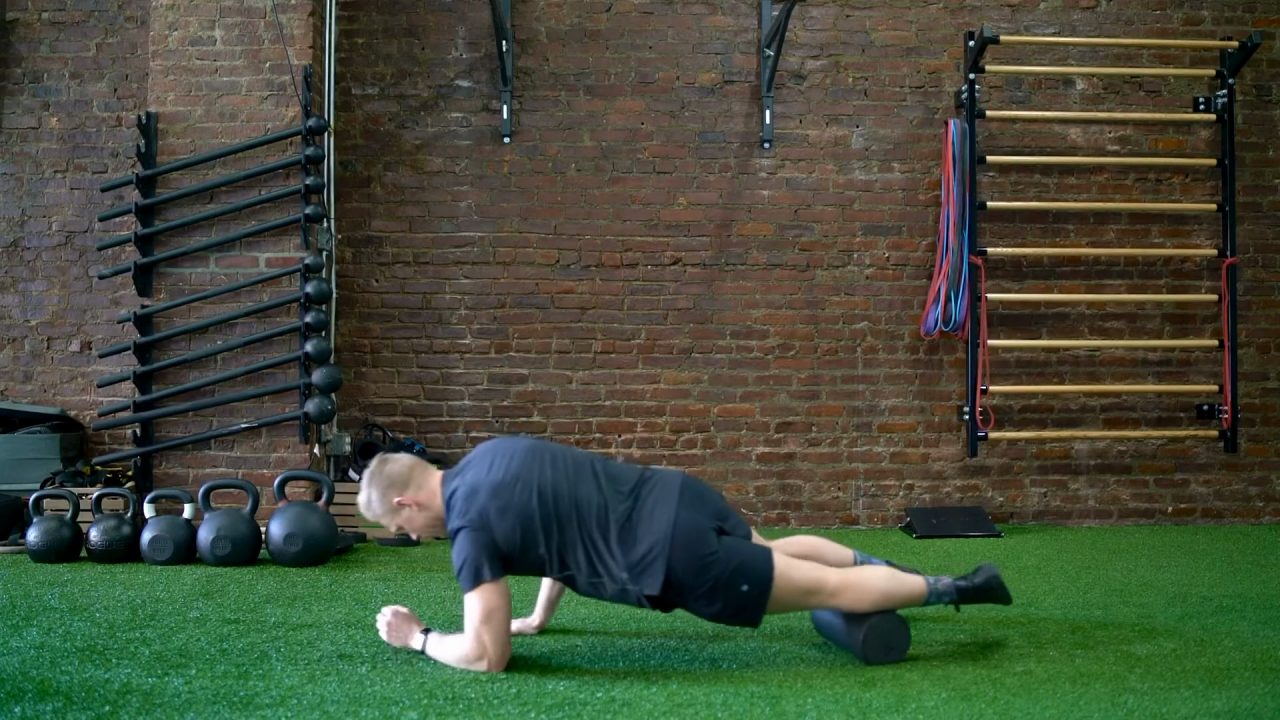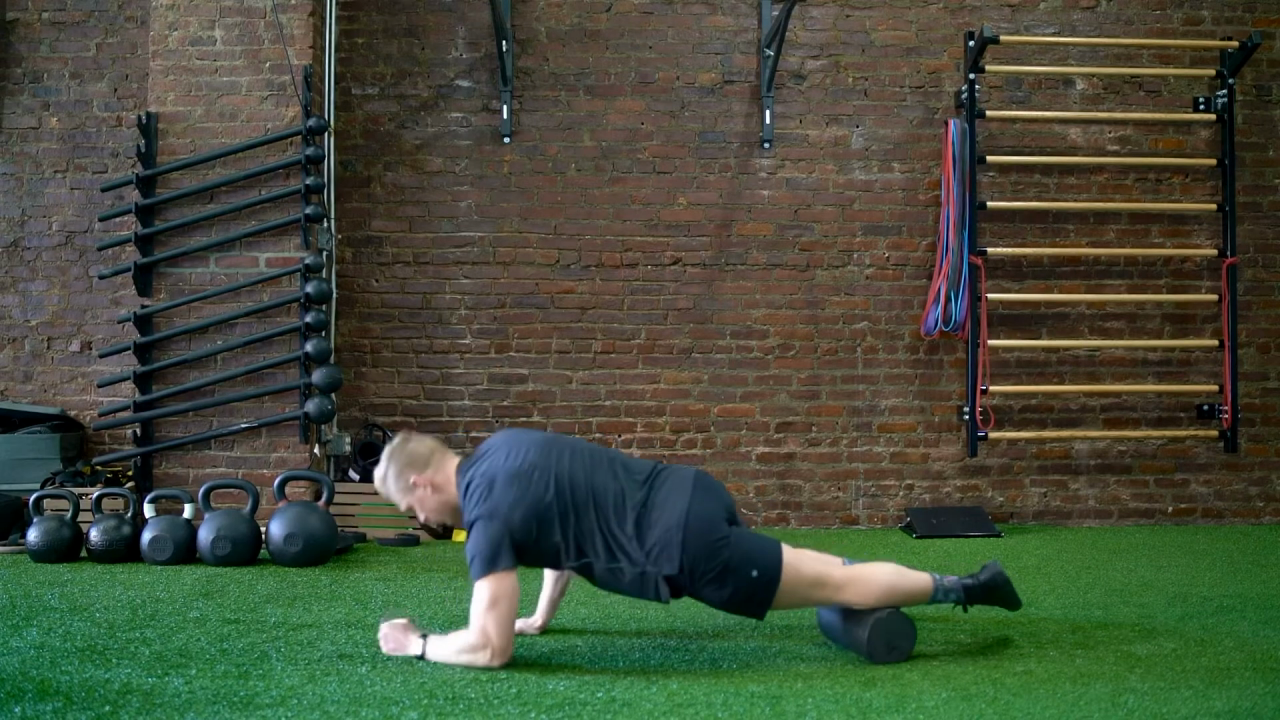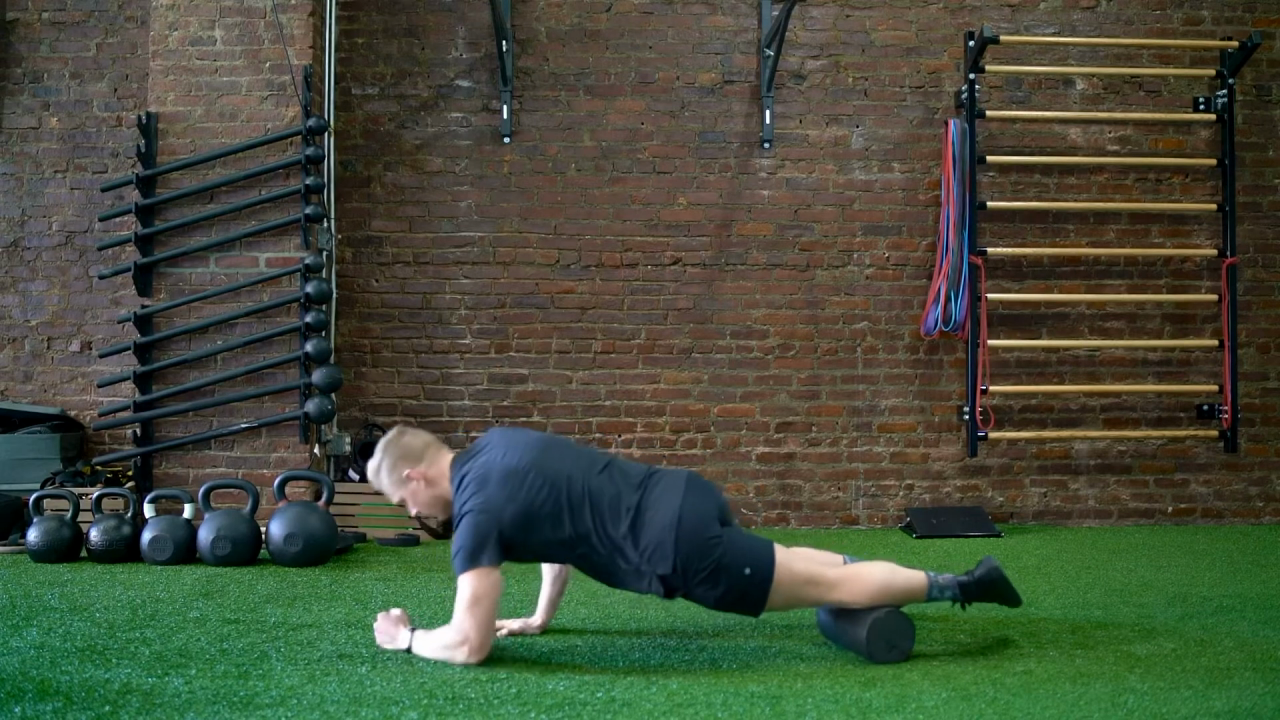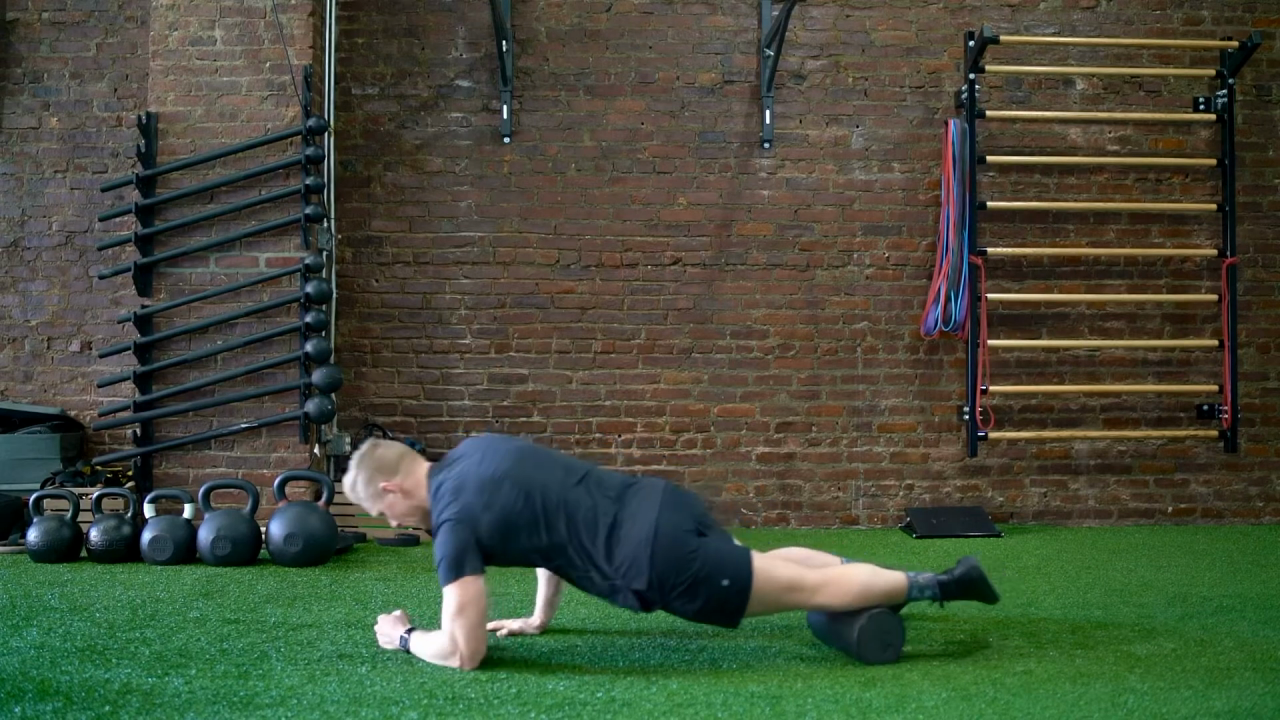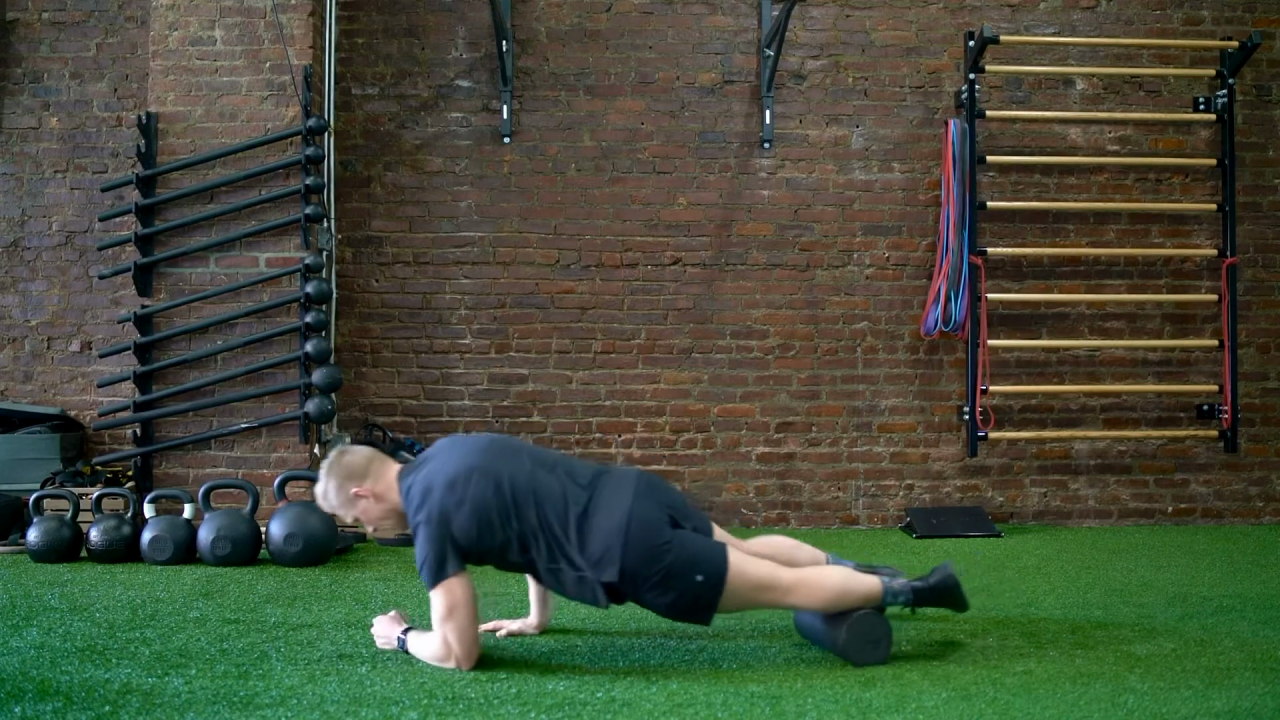
dt=0.2s
person 1, frame 1
left shoulder: (470, 524)
right shoulder: (490, 456)
left elbow: (486, 655)
left wrist: (416, 637)
right wrist: (539, 617)
left hip: (674, 554)
right hip: (677, 497)
left knee: (824, 590)
right knee: (770, 548)
left ankle: (958, 588)
right ankle: (867, 562)
person 1, frame 2
left shoulder: (489, 512)
right shoulder: (503, 449)
left elbow: (488, 648)
left wrist: (414, 643)
right wrist: (541, 617)
left hip: (683, 544)
right hip: (687, 497)
left knee: (830, 587)
right knee: (785, 555)
left ankle: (964, 586)
right ankle: (867, 568)
person 1, frame 3
left shoulder: (477, 509)
right shoulder: (496, 445)
left elbow: (469, 646)
left wrist: (403, 638)
right wrist: (541, 617)
left hip: (677, 544)
right hip: (680, 495)
left knee: (827, 587)
right knee: (775, 556)
left ankle: (960, 583)
right ankle: (872, 569)
person 1, frame 4
left shoulder: (455, 519)
right shoulder: (476, 452)
left elbow: (464, 652)
left wrist: (404, 636)
right wrist: (541, 616)
left hip: (657, 557)
right hip: (662, 504)
left knee: (807, 591)
right knee: (761, 560)
left ankle: (939, 583)
right ankle: (870, 572)
person 1, frame 5
left shoulder: (430, 517)
right shoulder: (449, 453)
left elbow: (459, 652)
left wrist: (401, 636)
right wrist: (537, 617)
left hip: (631, 547)
right hip: (636, 492)
left knee: (779, 588)
right knee: (741, 549)
left ankle: (910, 589)
right ankle: (855, 570)
